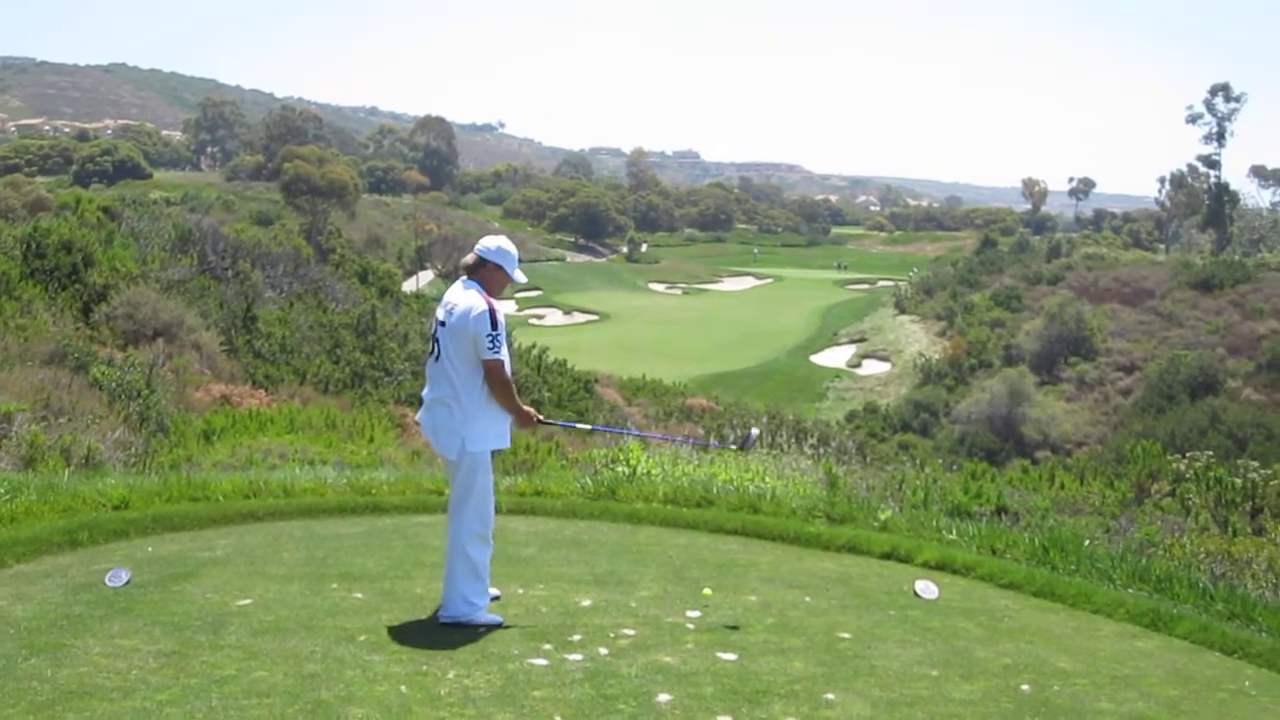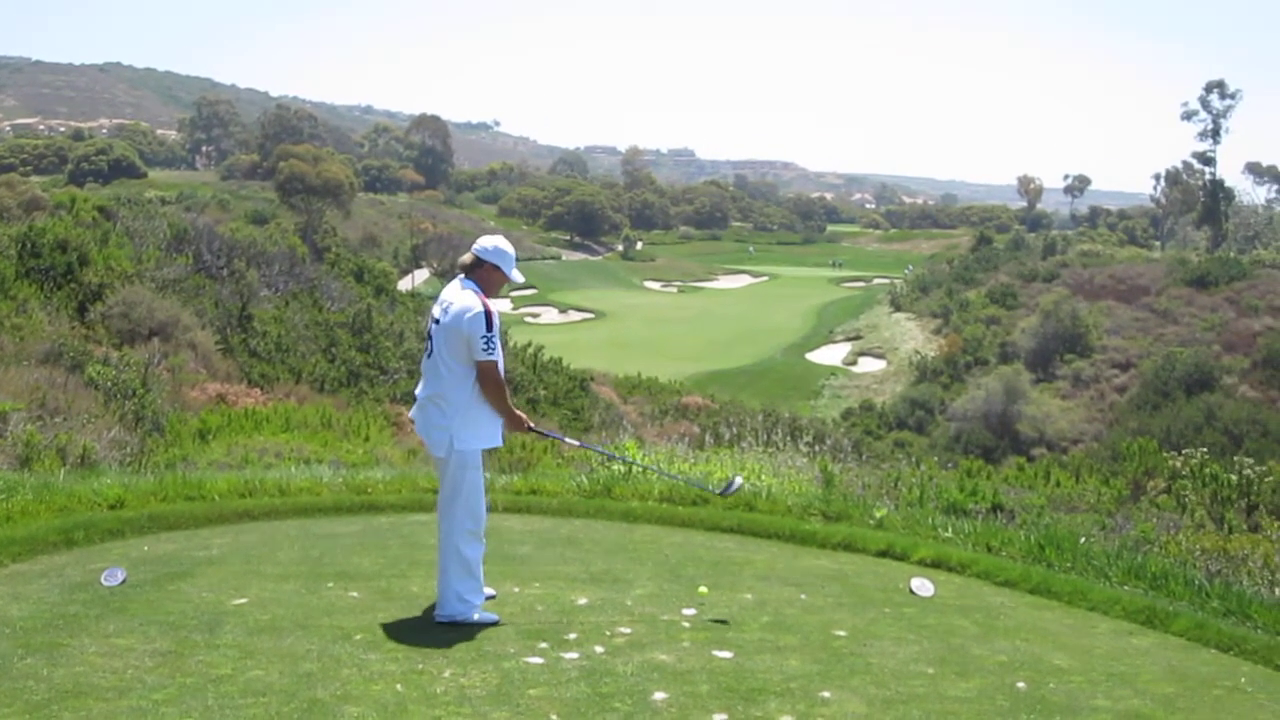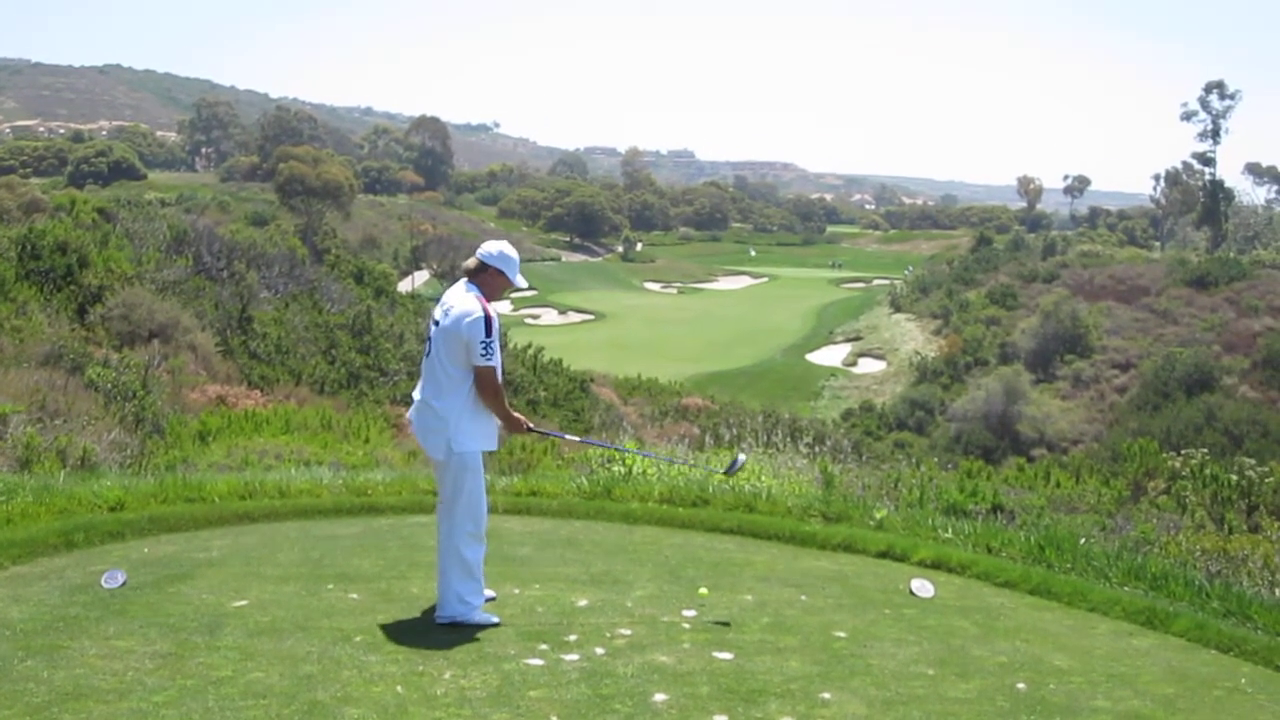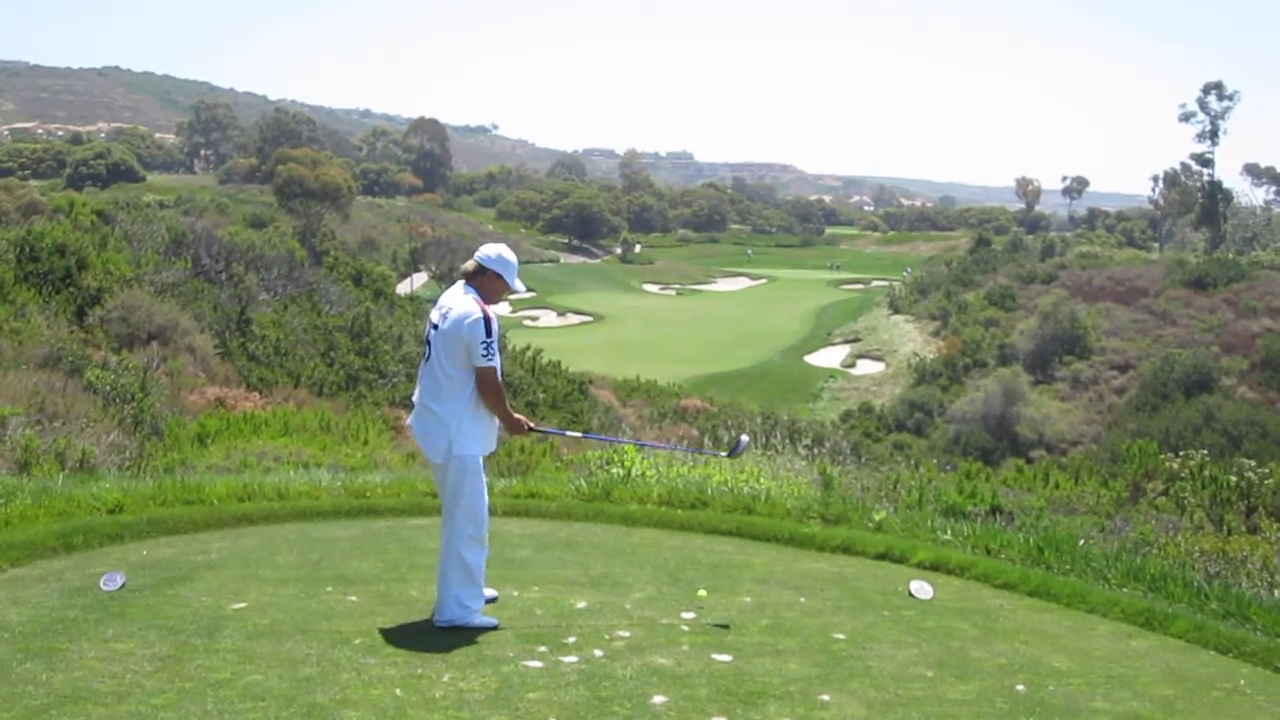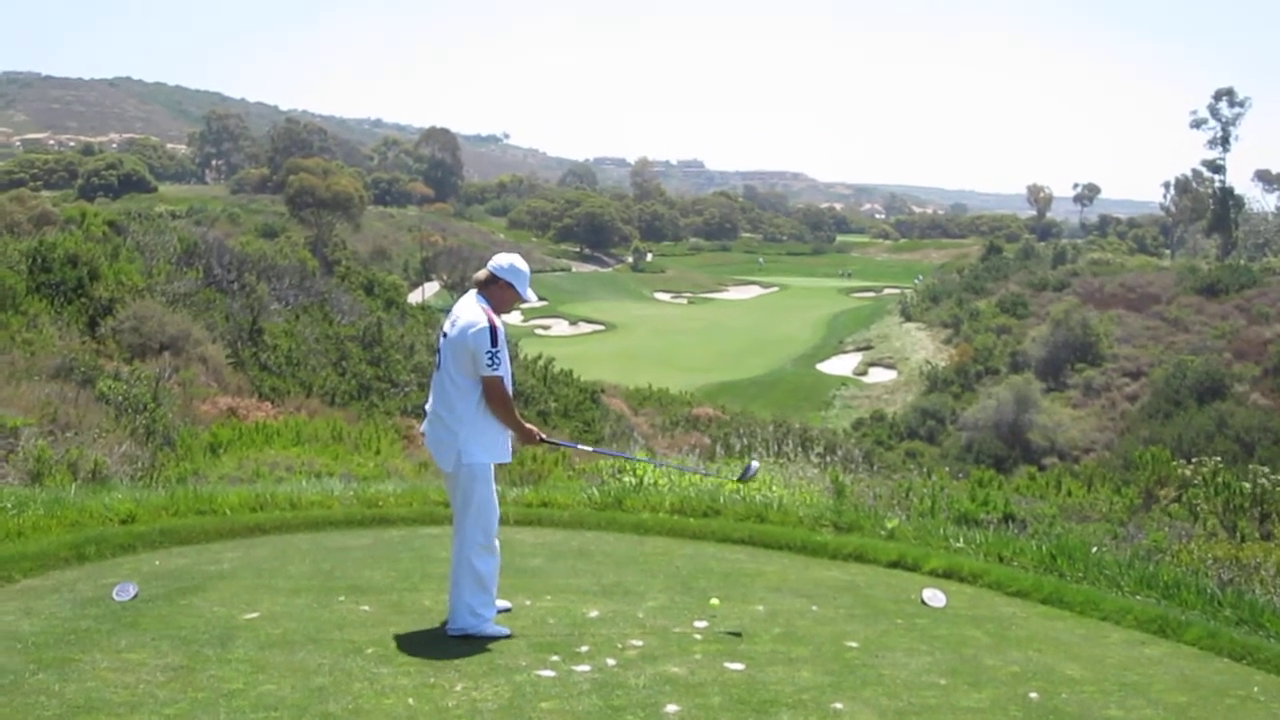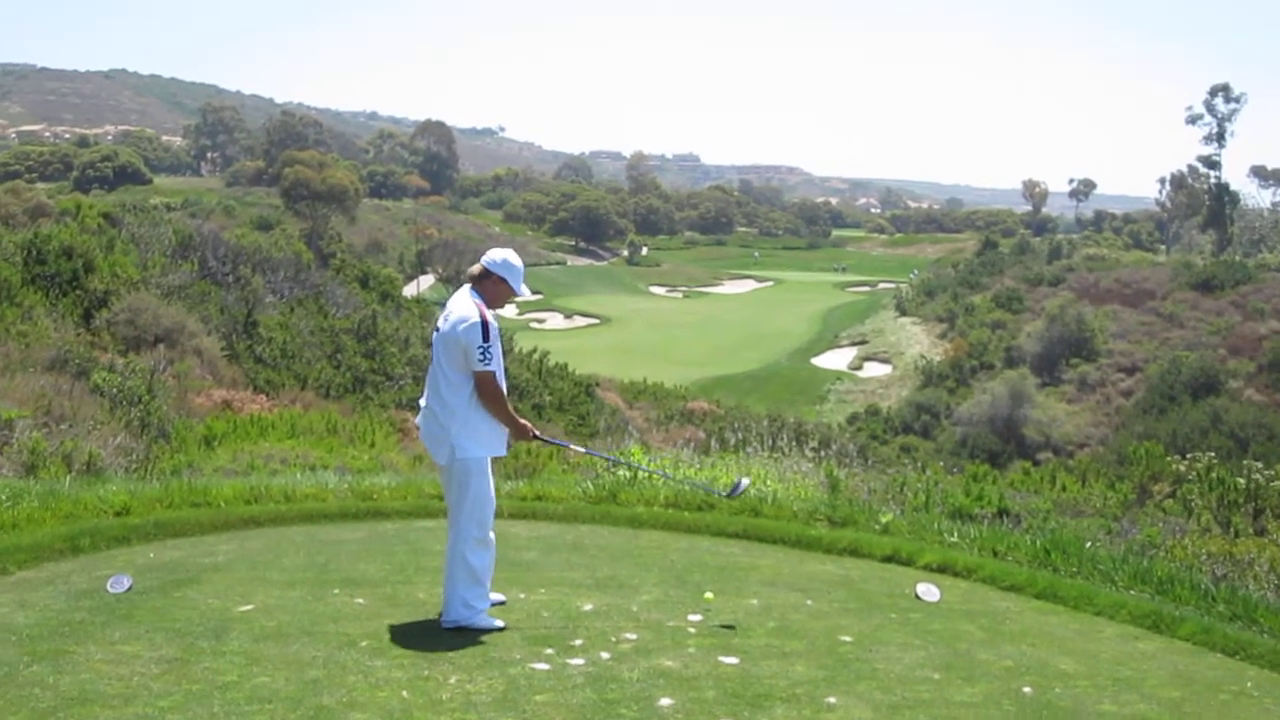
dt=0.2s
person 1, frame 1
left shoulder: (454, 296)
right shoulder: (484, 310)
right elbow: (496, 378)
left wrist: (511, 409)
right wrist: (519, 412)
left hip: (451, 416)
right hip: (467, 426)
left knee: (469, 510)
right knee: (472, 516)
left ankle: (469, 586)
right ankle: (462, 606)
person 1, frame 2
left shoulder: (451, 294)
right shoulder: (479, 310)
right elbow: (489, 379)
left wrist: (503, 413)
right wrist: (511, 415)
left hip: (443, 415)
right hip: (458, 425)
left knee: (459, 509)
right knee: (464, 514)
left ankle: (463, 585)
right ankle: (456, 604)
person 1, frame 3
left shoulder: (454, 295)
right shoulder: (480, 315)
right elbow: (487, 384)
left wrist: (500, 416)
right wrist: (508, 418)
left hip: (443, 417)
right hip: (456, 427)
left knee: (458, 511)
right knee: (467, 516)
left ankle: (463, 586)
right ankle: (457, 605)
person 1, frame 4
left shoulder: (449, 299)
right shoulder: (478, 316)
right elbow: (488, 385)
left wrist: (500, 417)
right wrist: (509, 419)
left hip: (442, 421)
right hip: (456, 431)
left knee: (463, 514)
right knee: (468, 519)
left ankle: (465, 588)
right ankle: (456, 609)
person 1, frame 5
left shoulder: (465, 307)
right shoulder: (486, 325)
right elbow: (496, 394)
left wrist: (512, 426)
right wrist: (520, 428)
left hip: (459, 431)
right hip: (468, 440)
left knee: (477, 523)
right knee: (478, 527)
left ankle: (478, 598)
right ankle: (469, 618)
person 1, frame 6
left shoulder: (460, 302)
right shoulder: (478, 320)
right elbow: (487, 389)
left wrist: (506, 422)
right wrist: (515, 424)
left hip: (458, 426)
right hip: (463, 433)
left knee: (476, 514)
right knee: (472, 520)
left ankle: (473, 591)
right ankle: (462, 610)
